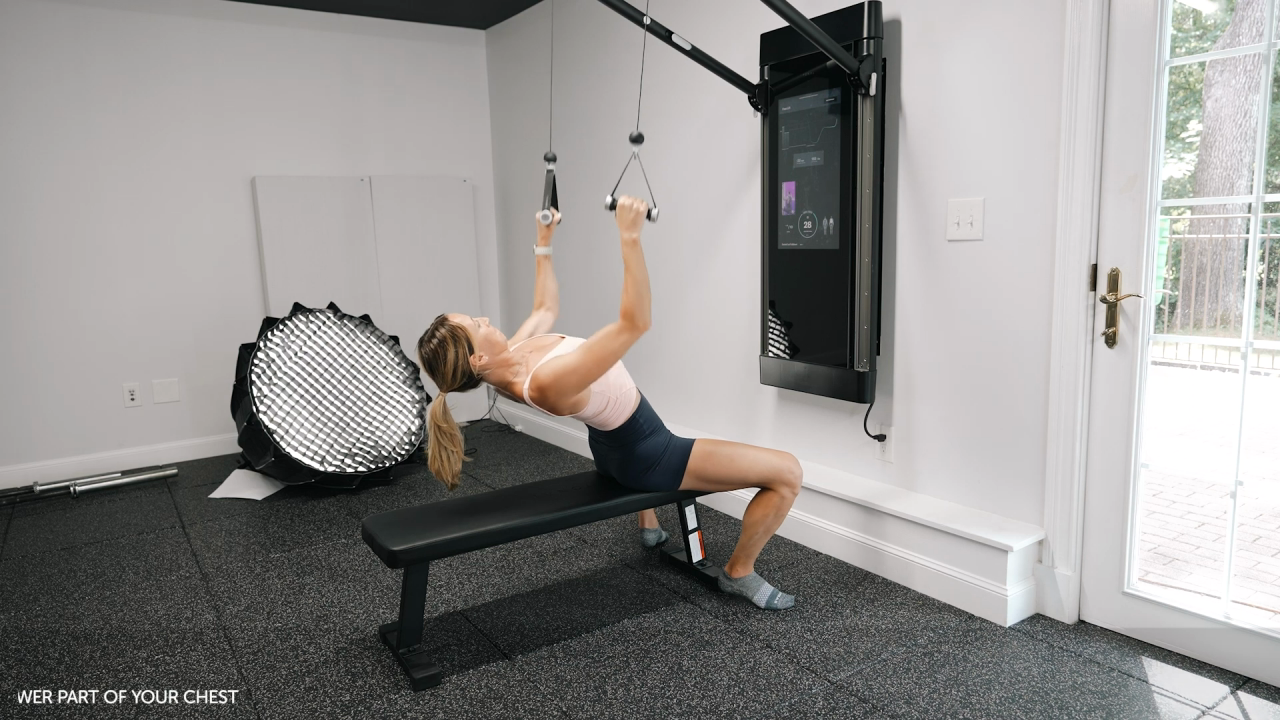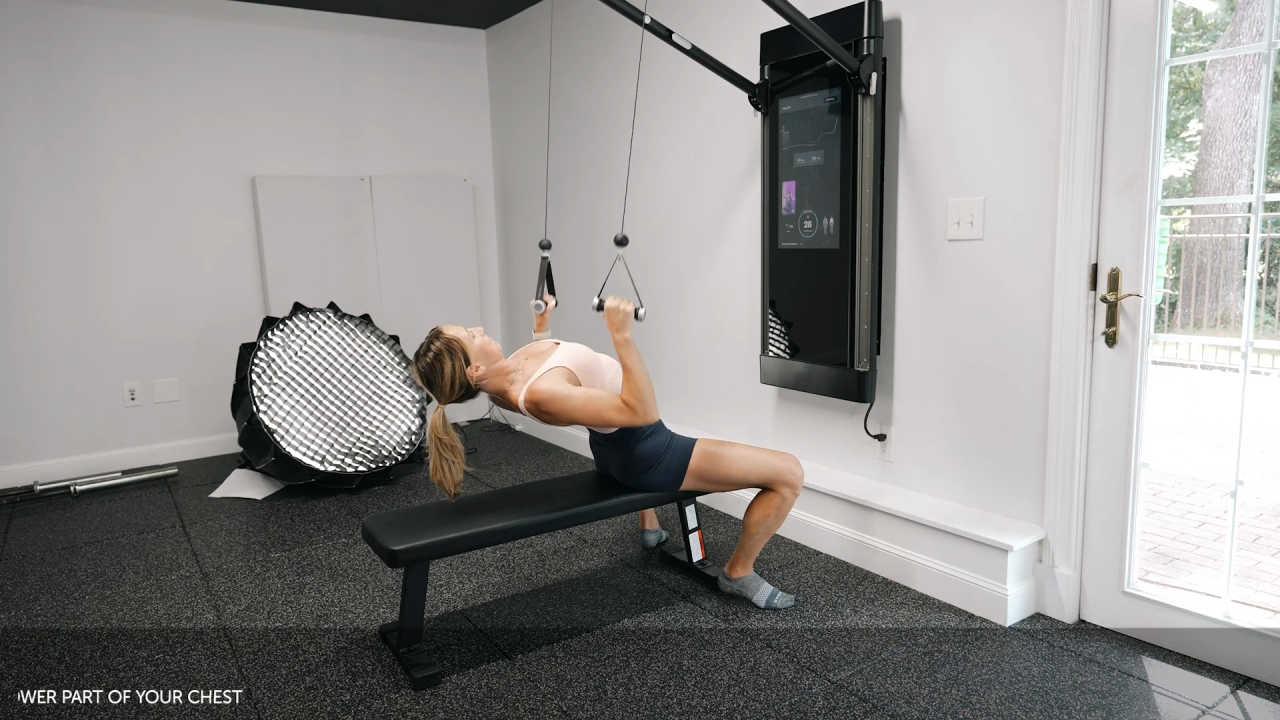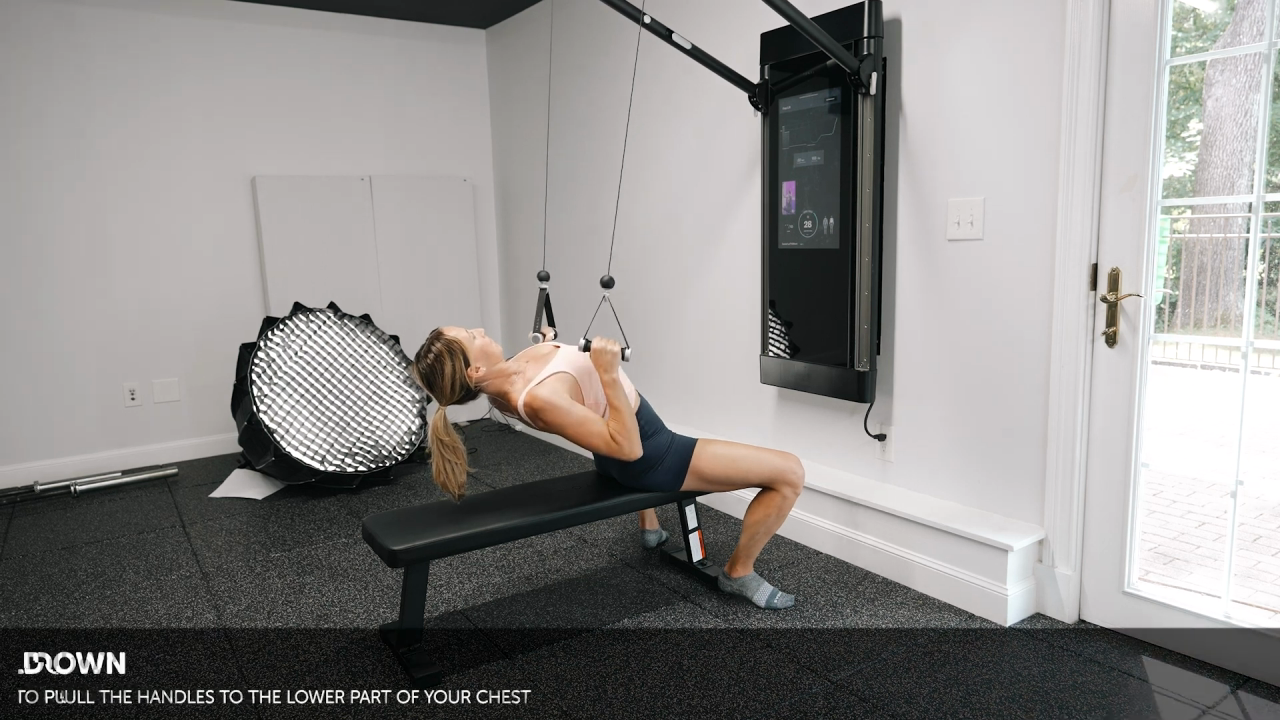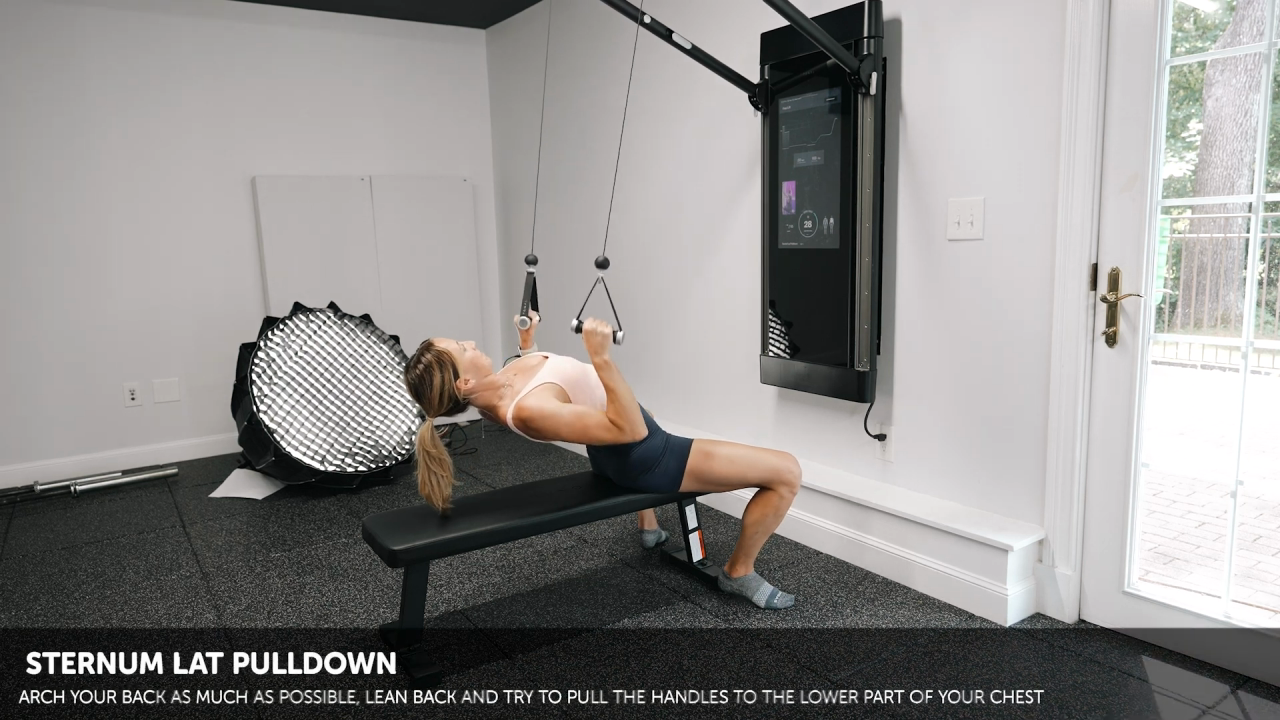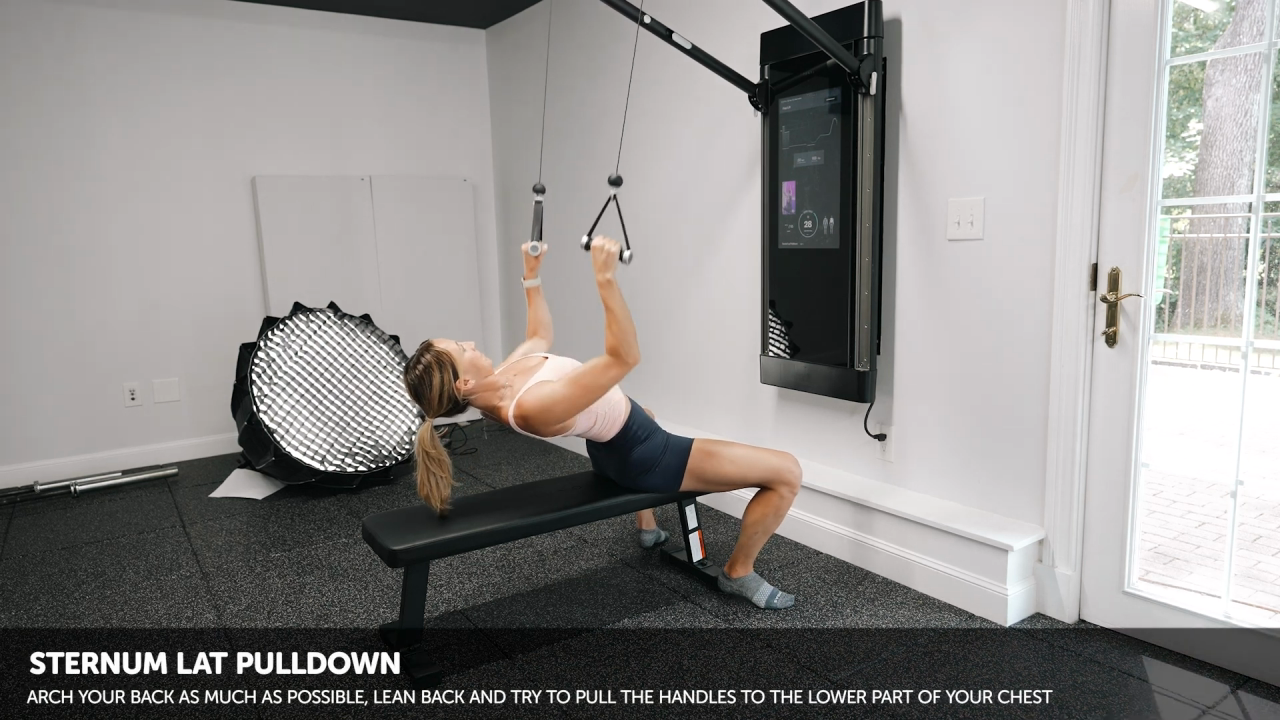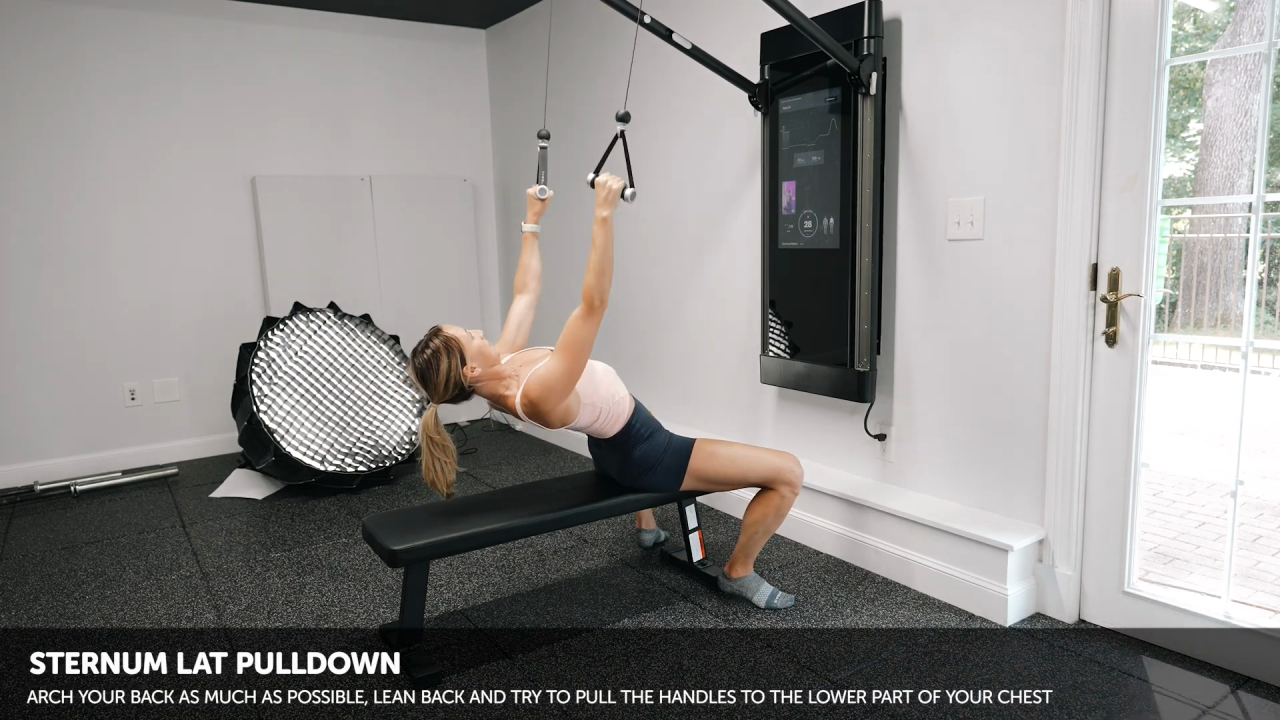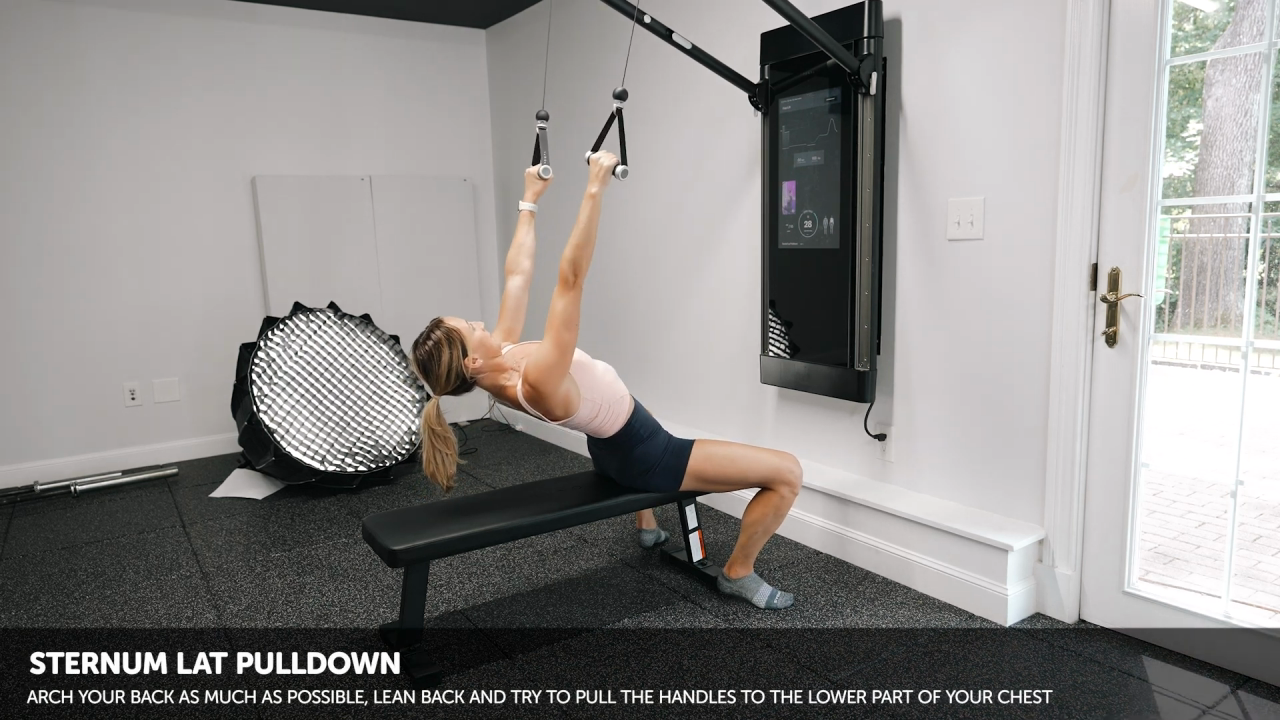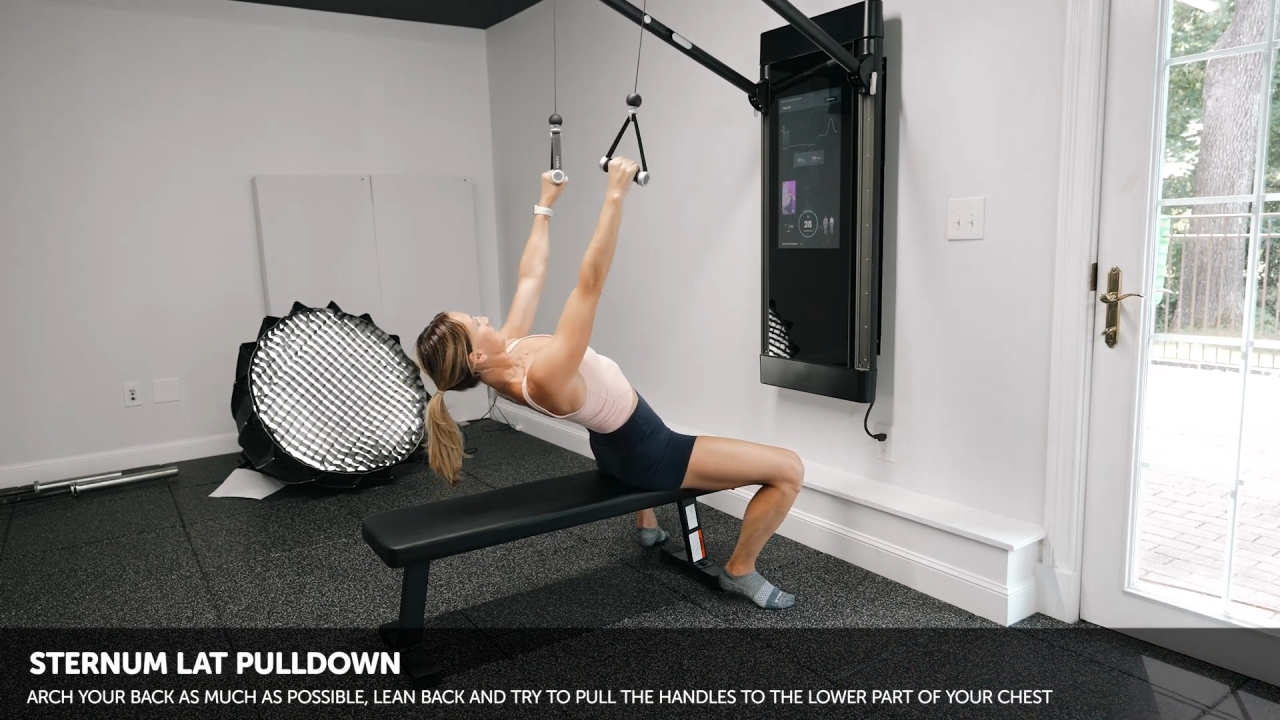
dt=0.5s
person 1, frame 1
left shoulder: (509, 362)
right shoulder: (547, 382)
left elbow: (545, 312)
right elbow: (635, 325)
left wrist: (544, 244)
right wrist: (629, 237)
left hip: (617, 446)
right hip: (645, 455)
right knee: (787, 473)
left ankle: (649, 524)
right ankle: (739, 574)
person 1, frame 2
left shoulder: (504, 379)
right shoulder: (539, 394)
right elbow: (644, 410)
left wrist: (541, 323)
right wrist: (621, 335)
left hip: (613, 444)
right hip: (644, 454)
right knee: (788, 473)
left ankle: (649, 526)
right ankle: (738, 574)
person 1, frame 3
left shoulder: (505, 381)
right shoulder: (538, 398)
right elbow: (629, 447)
left wrist: (542, 347)
right wrist: (607, 373)
left hip: (614, 452)
right hip: (649, 454)
right knee: (790, 472)
left ankle: (650, 527)
right ankle: (738, 573)
person 1, frame 4
left shoulder: (496, 391)
right shoulder: (527, 409)
right elbow: (631, 428)
left wrist: (526, 343)
right wrist: (601, 356)
left hip: (612, 452)
right hip: (642, 458)
right knee: (786, 472)
left ankle: (649, 526)
right ankle: (739, 573)
person 1, frame 5
left shoulder: (496, 385)
right shoulder: (530, 408)
left elbow: (540, 339)
right elbow: (624, 357)
left wrist: (531, 275)
right wrist: (605, 277)
left hip: (617, 447)
right hip: (642, 458)
left knee: (645, 408)
right knee: (786, 471)
left ankle: (647, 527)
right ankle: (738, 574)
person 1, frame 6
left shoulder: (500, 368)
right shoulder: (536, 395)
left elbow: (526, 293)
right elbow: (594, 304)
left wrist: (532, 220)
right wrist: (603, 214)
left hip: (615, 447)
right hip: (645, 457)
right knee: (788, 472)
left ankle: (647, 526)
right ankle: (738, 574)
person 1, frame 7
left shoulder: (503, 359)
right shoulder: (536, 382)
left elbow: (518, 272)
right elbow: (570, 279)
left wrist: (530, 199)
right wrist: (594, 190)
left hip: (616, 450)
right hip: (644, 457)
right knee: (788, 472)
left ankle: (647, 525)
right ankle: (738, 574)
person 1, frame 8
left shoulder: (507, 356)
right shoulder: (542, 378)
left elbow: (530, 275)
right elbow: (590, 283)
left wrist: (545, 203)
right wrist: (615, 195)
left hip: (616, 445)
right hip: (646, 455)
right knee: (789, 469)
left ankle: (648, 526)
right ankle: (740, 572)
